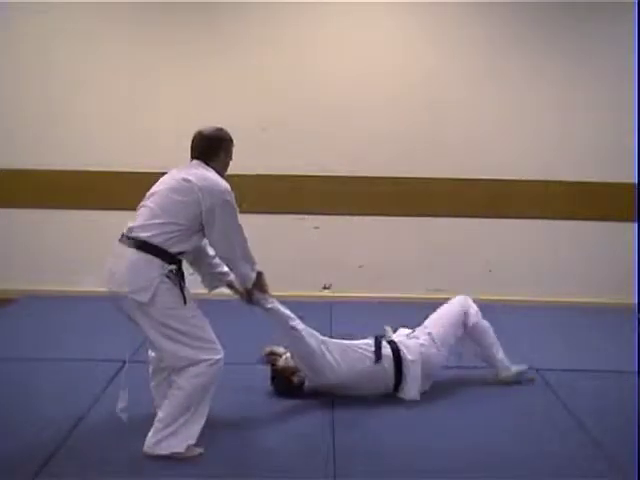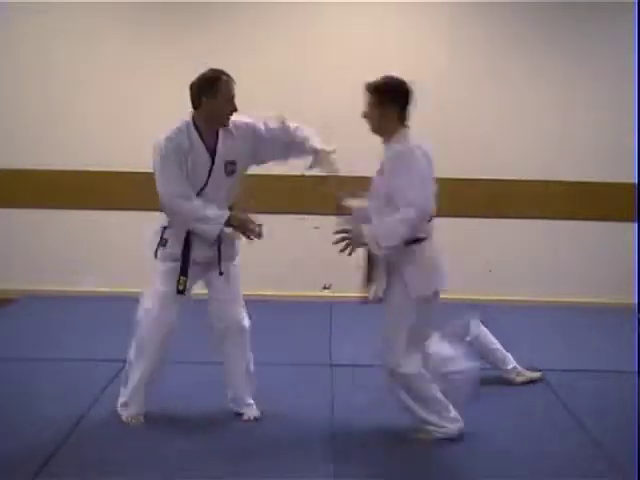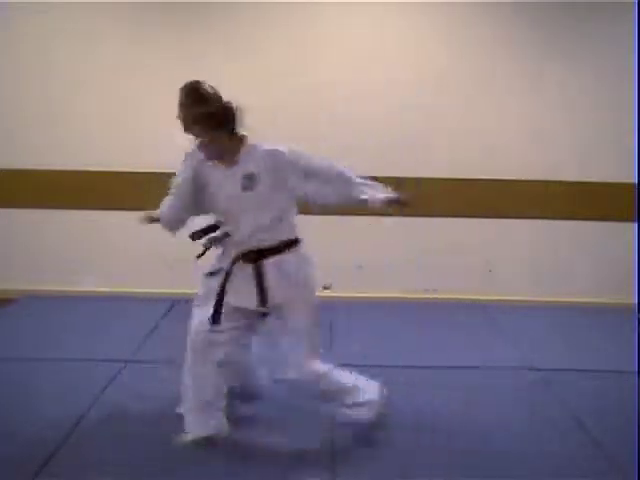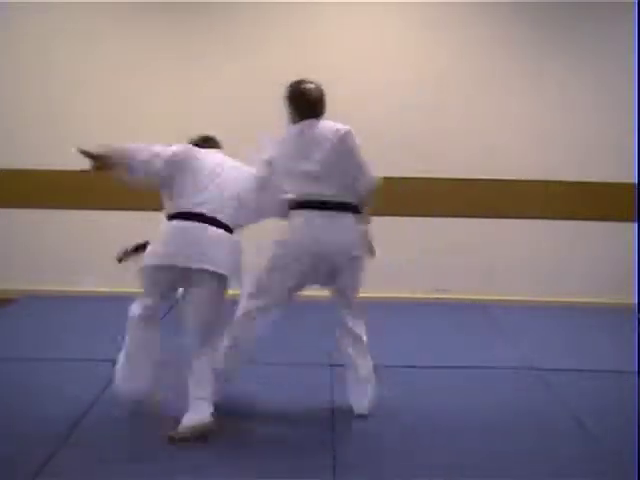
dt=0.4s
person 1, frame 1
left shoulder: (179, 178)
right shoulder: (215, 188)
left elbow: (196, 243)
right elbow: (233, 243)
left wrist: (231, 279)
right wrist: (253, 276)
left hip: (128, 268)
right hip: (149, 276)
left knee: (169, 345)
right knee: (206, 358)
left ankle: (168, 411)
right ankle: (165, 438)
person 1, frame 2
left shoulder: (241, 133)
right shoulder: (173, 143)
left elbow: (284, 135)
right elbow: (176, 201)
left wrist: (316, 149)
right wrist: (228, 220)
left hip: (222, 244)
right hip: (181, 242)
left knee: (233, 324)
right knee: (156, 324)
left ankle: (243, 399)
right ankle: (132, 400)
person 1, frame 3
left shoulder: (202, 151)
right shoulder: (234, 141)
left elbow: (182, 204)
left wrist: (160, 216)
left hip: (242, 241)
right hip: (258, 234)
left knee: (211, 318)
right knee: (241, 312)
person 1, frame 4
left shoulder: (280, 143)
right shoulder: (341, 134)
right elbow: (363, 184)
right wrist: (357, 212)
left hip: (304, 229)
right hip: (347, 231)
left knee: (255, 302)
right knee: (351, 317)
left ankle: (219, 369)
right ankle: (361, 397)
person 2, frame 1
left shoulder: (316, 379)
right shoulder: (320, 369)
right elbow: (298, 332)
right wrist: (267, 301)
left hip: (402, 357)
right hip: (412, 358)
right knee: (462, 306)
right ankle: (503, 368)
person 2, frame 2
left shoulder: (408, 153)
right shoulder: (396, 151)
left elbow: (416, 211)
left wrist: (369, 236)
left hip: (410, 266)
right hip: (399, 265)
left knee: (399, 361)
left ankle: (444, 422)
person 2, frame 3
left shoulder: (272, 159)
right shoulder: (201, 167)
left elbow: (330, 177)
right elbow: (181, 205)
left wrist: (375, 195)
left hip: (284, 271)
right hip: (245, 272)
left knee: (304, 366)
right knee: (203, 340)
left ankle: (364, 398)
right ankle: (204, 425)
person 2, frame 4
left shoulder: (188, 154)
right shoulder: (246, 173)
left elbow: (150, 158)
left wrist: (111, 158)
left hip: (176, 244)
right hip: (216, 252)
left knee: (146, 312)
right knee: (202, 341)
left ankle: (132, 385)
right ankle: (198, 417)
